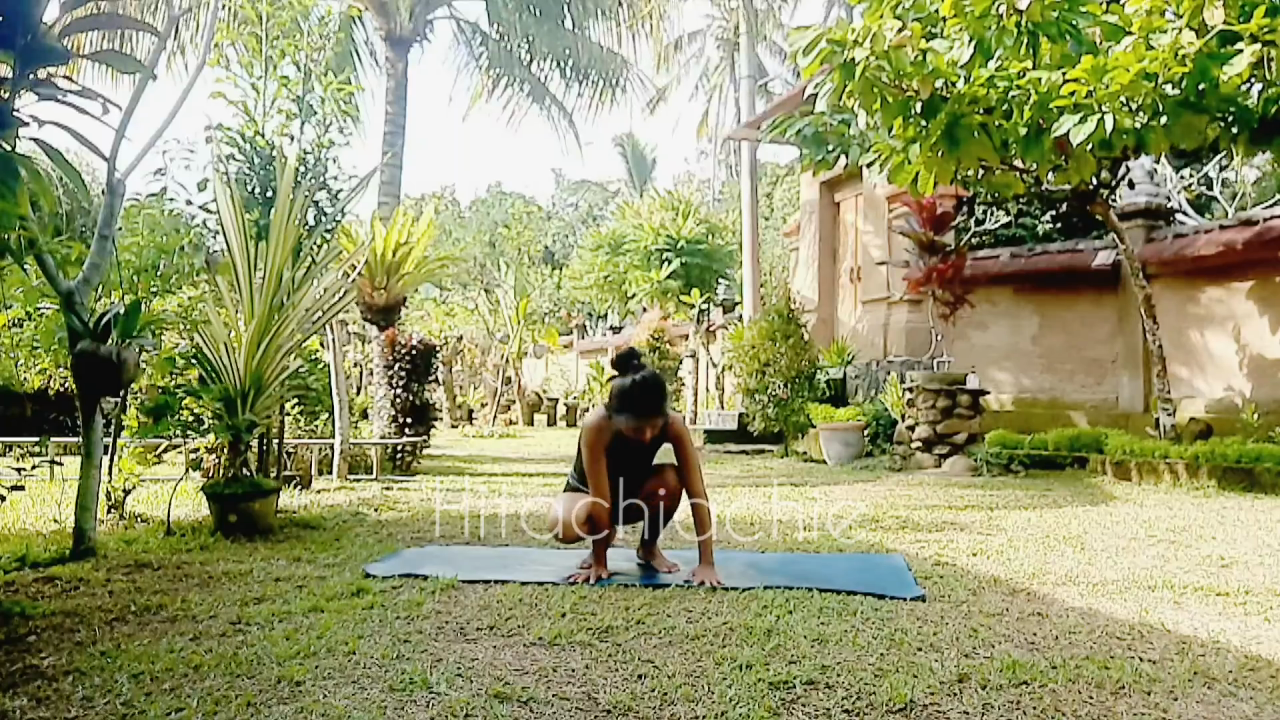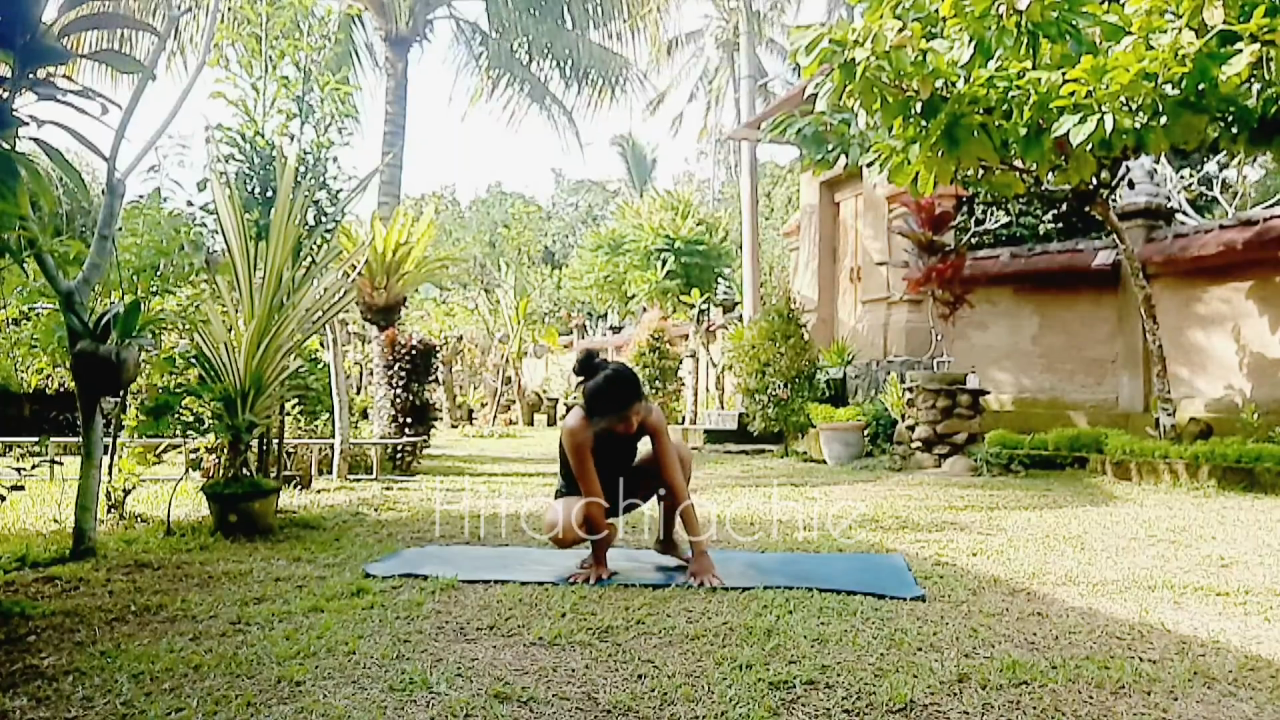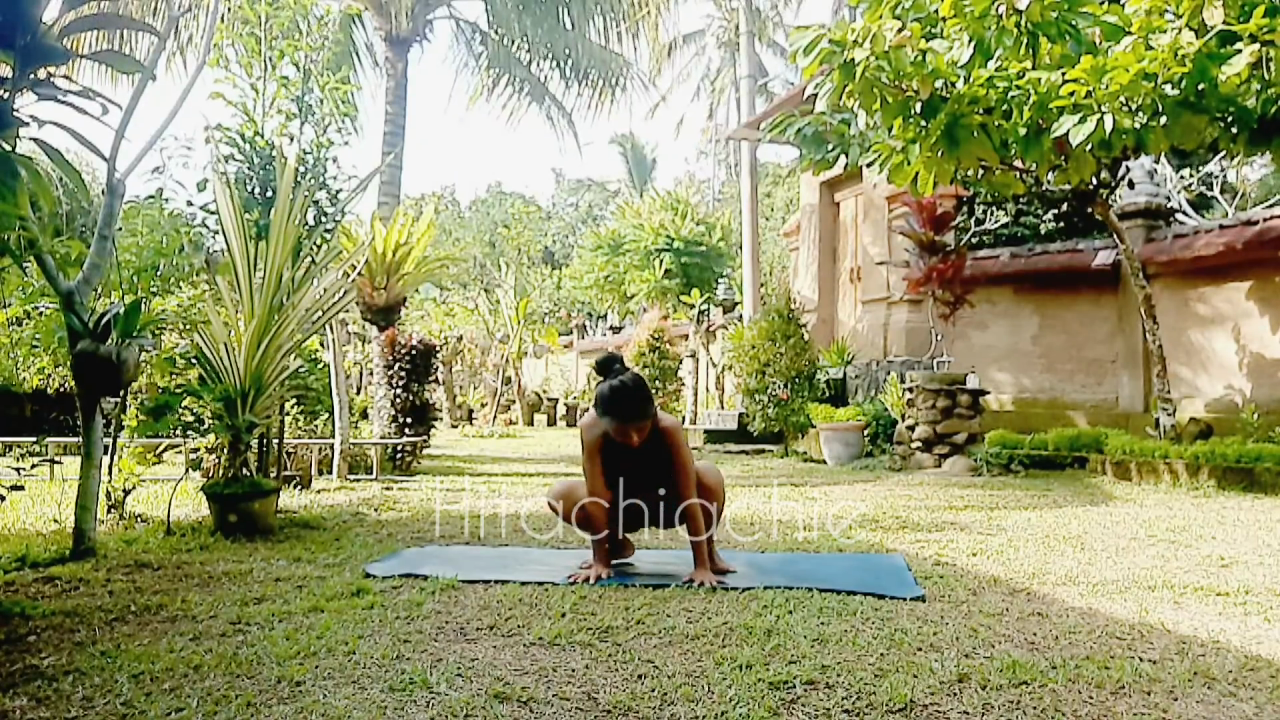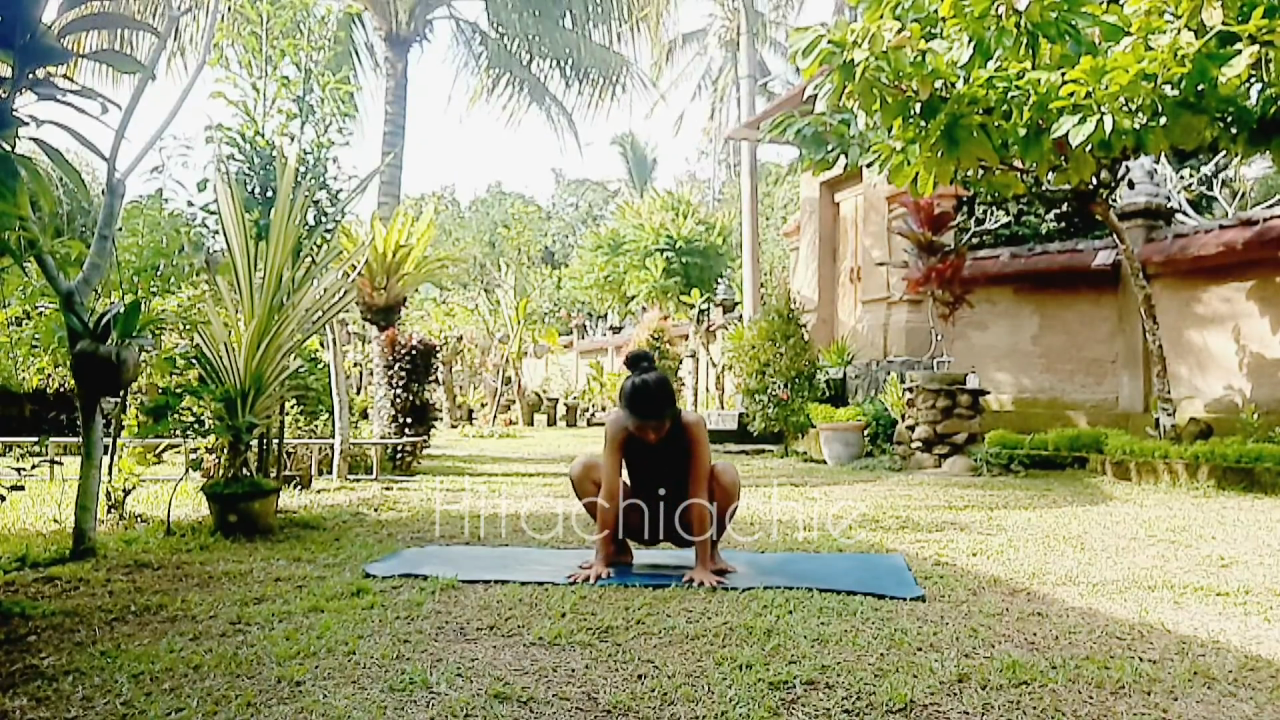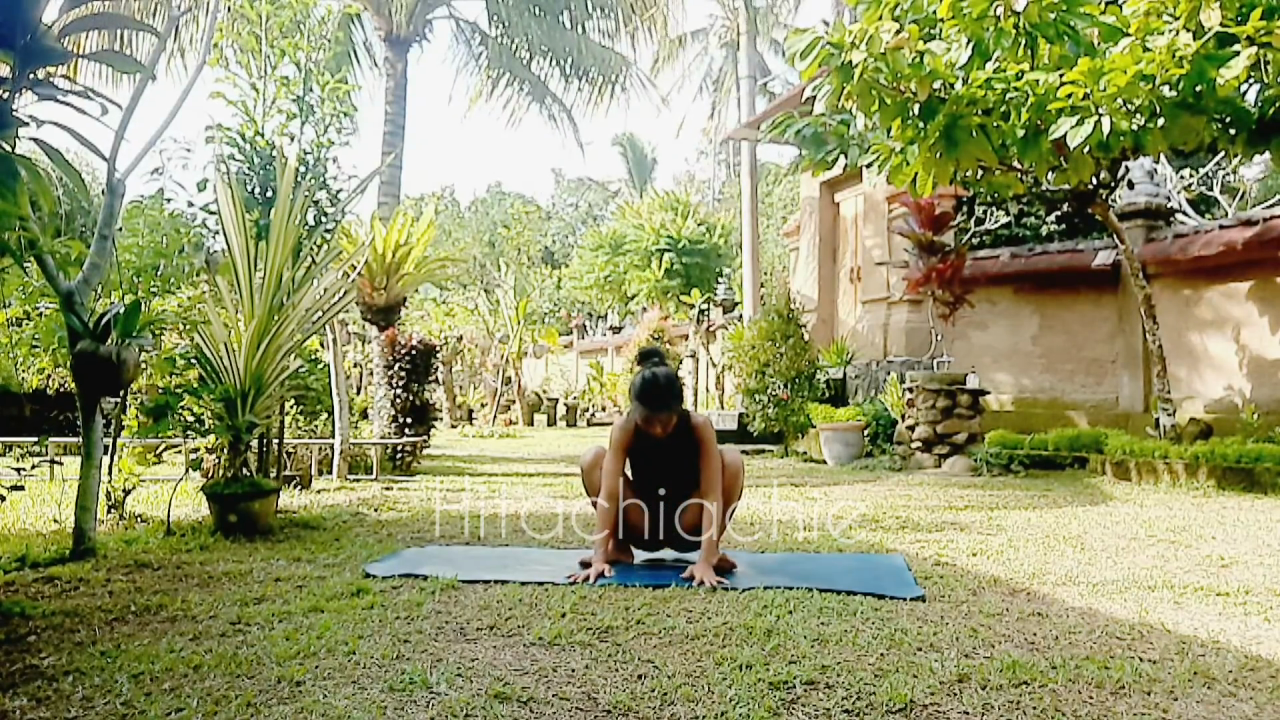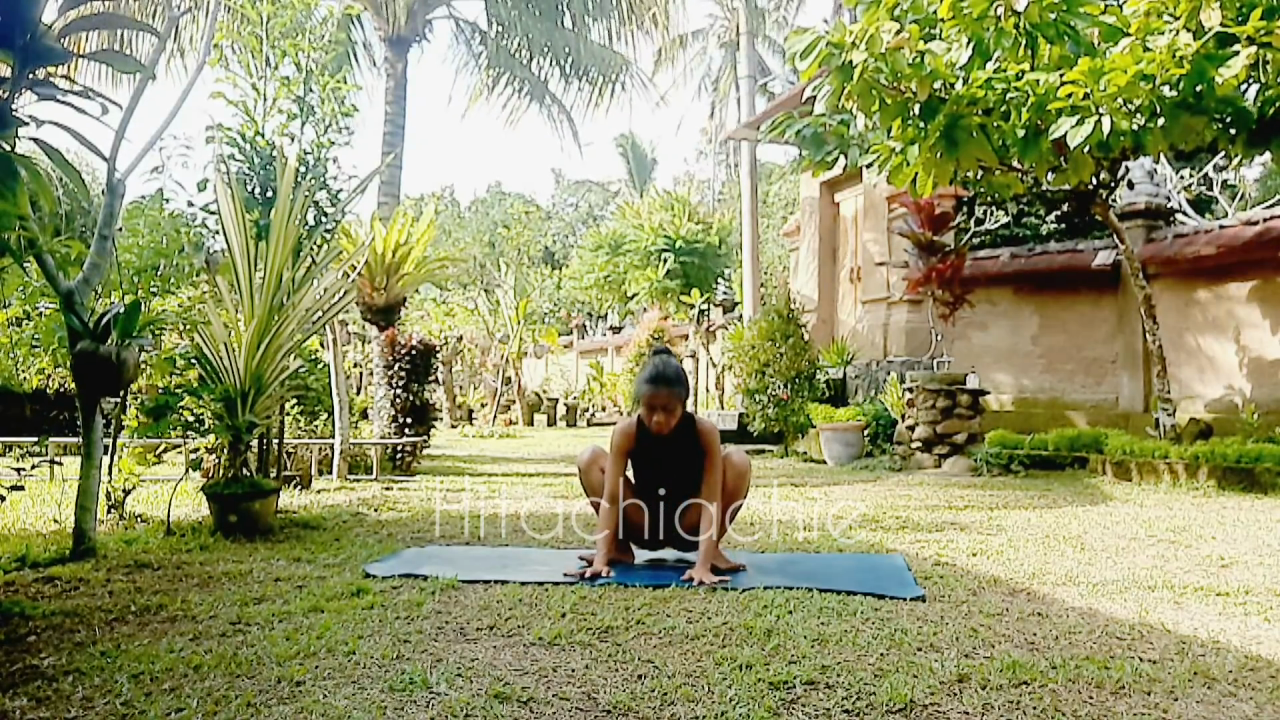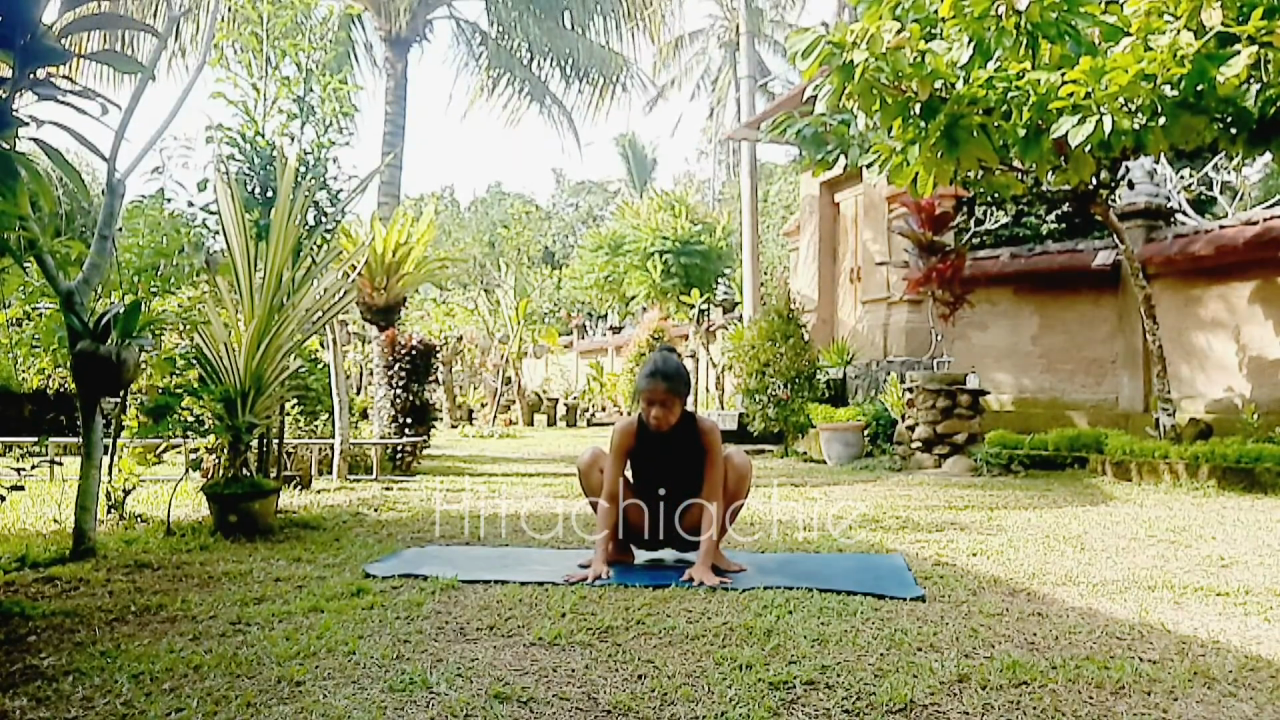
dt=0.7s
person 1, frame 1
left shoulder: (673, 425)
right shoulder: (596, 426)
left elbow: (697, 493)
right elbow: (600, 500)
left wrist: (706, 562)
right wrist: (599, 562)
left hip: (634, 495)
right hip: (587, 493)
left knee: (671, 479)
right knee: (562, 525)
left ankle: (649, 547)
right ankle: (604, 538)
person 1, frame 2
left shoulder: (650, 416)
right shoulder: (577, 428)
left elbow: (676, 483)
right elbow: (594, 501)
left wrist: (699, 552)
right wrist: (599, 562)
left hip: (623, 487)
right hip: (580, 496)
left knee: (680, 452)
right knee: (559, 530)
left ankle: (667, 539)
right ankle: (605, 534)
person 1, frame 3
left shoulder: (668, 427)
right shoulder: (592, 428)
left elbow: (689, 498)
right elbow: (595, 498)
left wrist: (702, 566)
right wrist: (599, 561)
left hip: (664, 501)
right hip: (620, 505)
left knee: (709, 476)
right knee: (559, 496)
left ankle: (710, 552)
right ankle: (618, 543)
person 1, frame 4
left shoulder: (692, 425)
right shoulder: (617, 426)
left elbow: (699, 496)
right elbow: (609, 494)
left wrist: (702, 565)
right wrist: (601, 559)
left hip: (684, 522)
right hip: (642, 521)
left knee: (725, 476)
right knee: (582, 469)
left ankle: (711, 551)
right ankle: (618, 548)
person 1, frame 5
left shoulder: (699, 426)
right shoulder: (625, 428)
left elbow: (711, 495)
right elbow: (608, 493)
left wrist: (705, 561)
right wrist: (599, 556)
left hip: (687, 529)
right hip: (643, 528)
left knee: (731, 459)
right knee: (593, 458)
left ankle: (712, 551)
right ankle: (619, 547)
person 1, frame 6
left shoulder: (704, 432)
right shoulder: (626, 431)
left elbow: (711, 501)
right elbow: (611, 498)
left wrist: (703, 565)
right wrist: (601, 558)
left hip: (688, 527)
right hip: (644, 526)
left knee: (737, 461)
right knee: (590, 458)
left ankle: (712, 550)
right ankle: (619, 548)
person 1, frame 7
left shoulder: (705, 431)
right shoulder: (627, 430)
left elbow: (713, 499)
right elbow: (609, 497)
left wrist: (703, 564)
right wrist: (599, 558)
left hip: (689, 528)
right hip: (643, 527)
left knee: (738, 461)
right knee: (590, 460)
left ankle: (713, 550)
right ankle: (619, 548)
